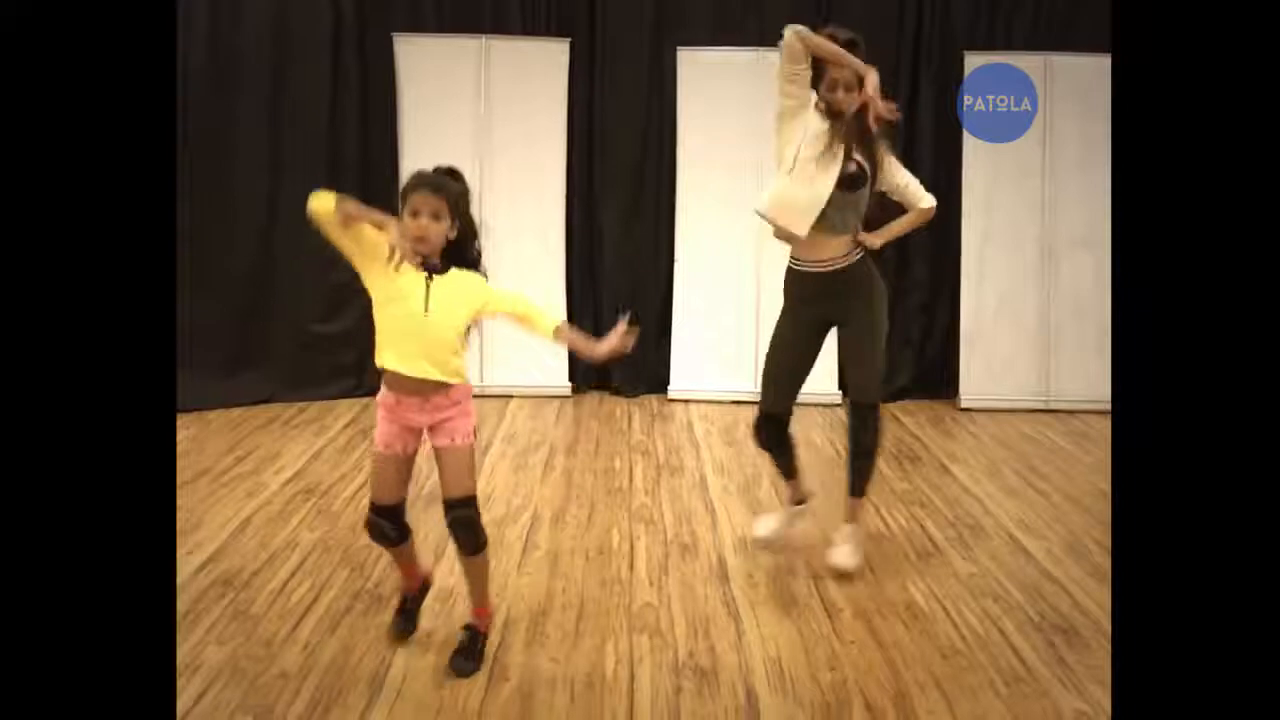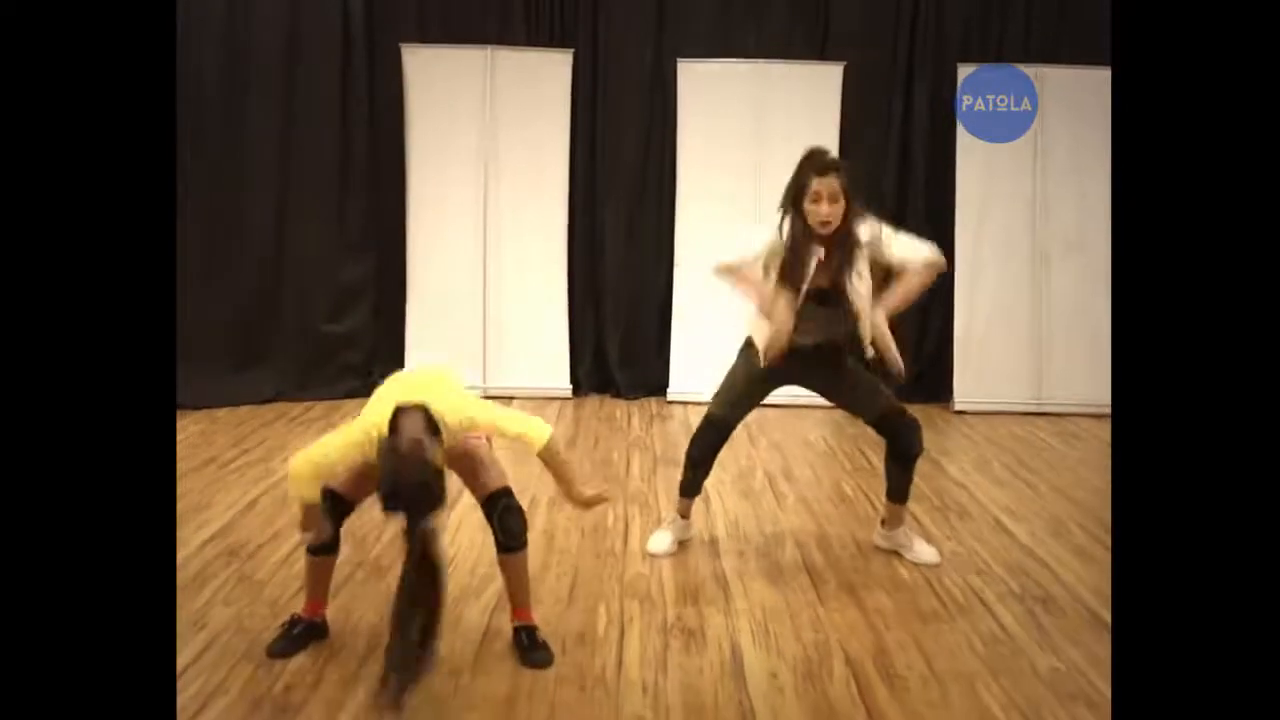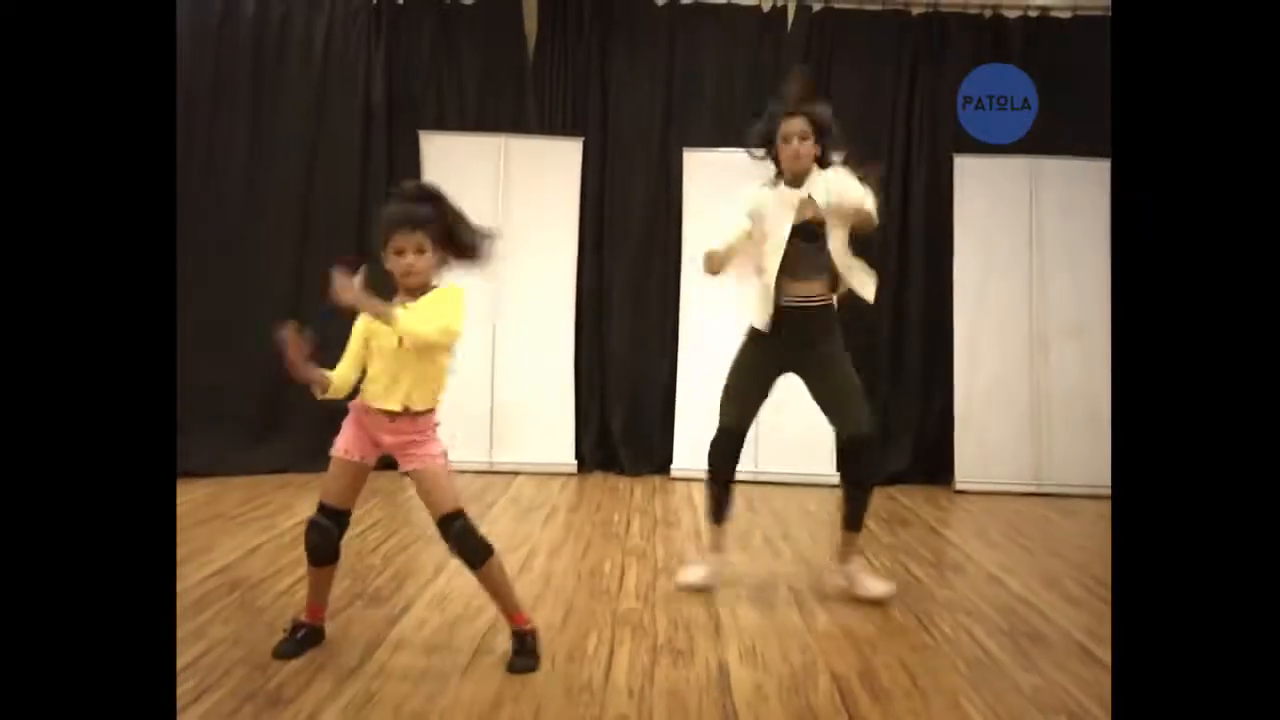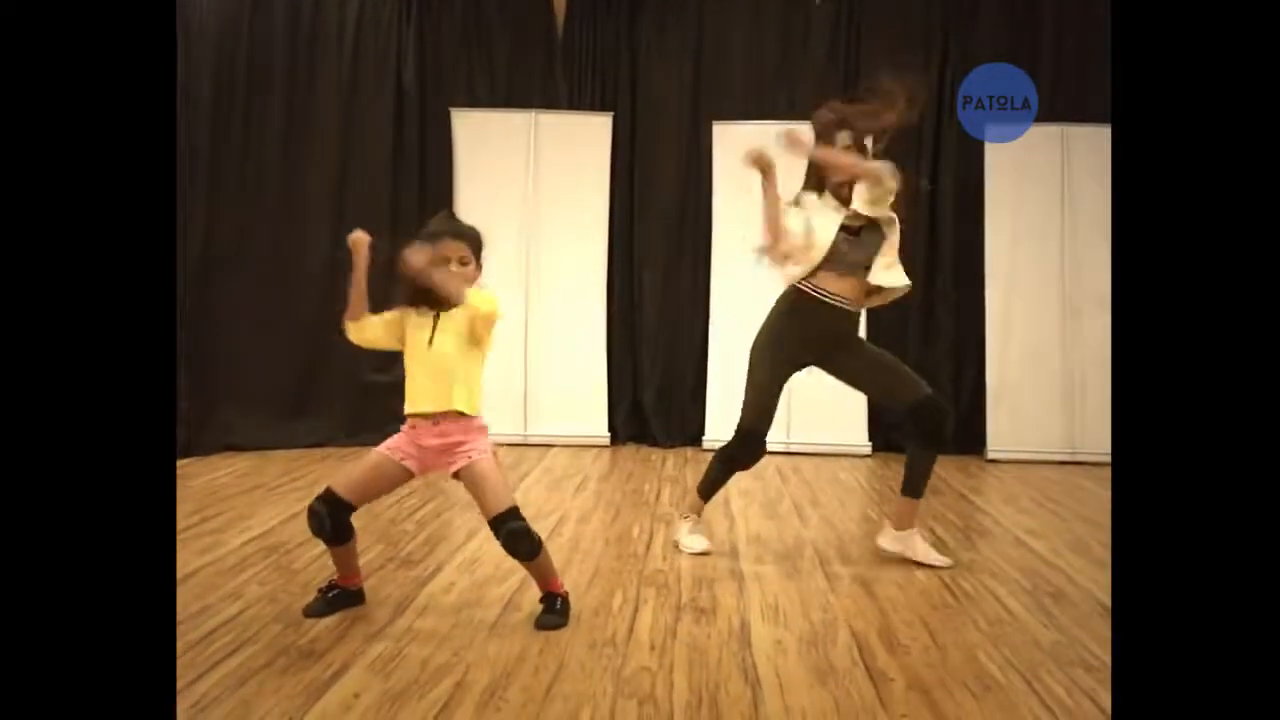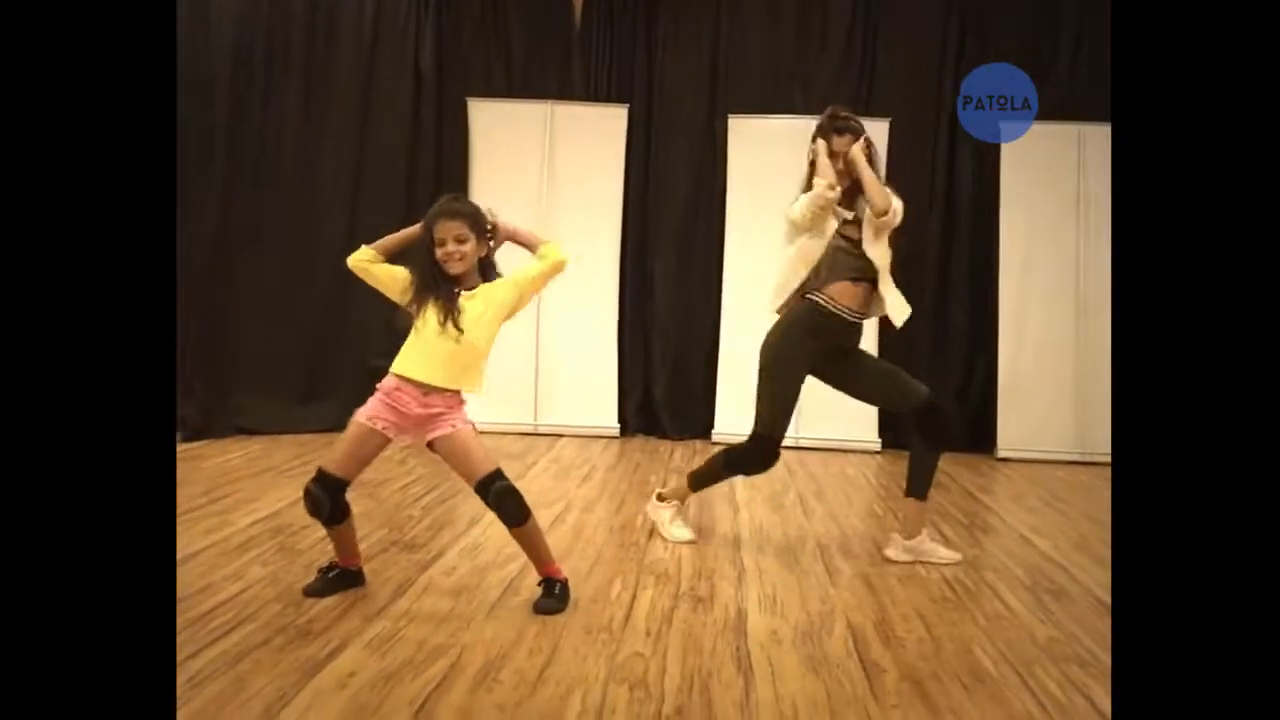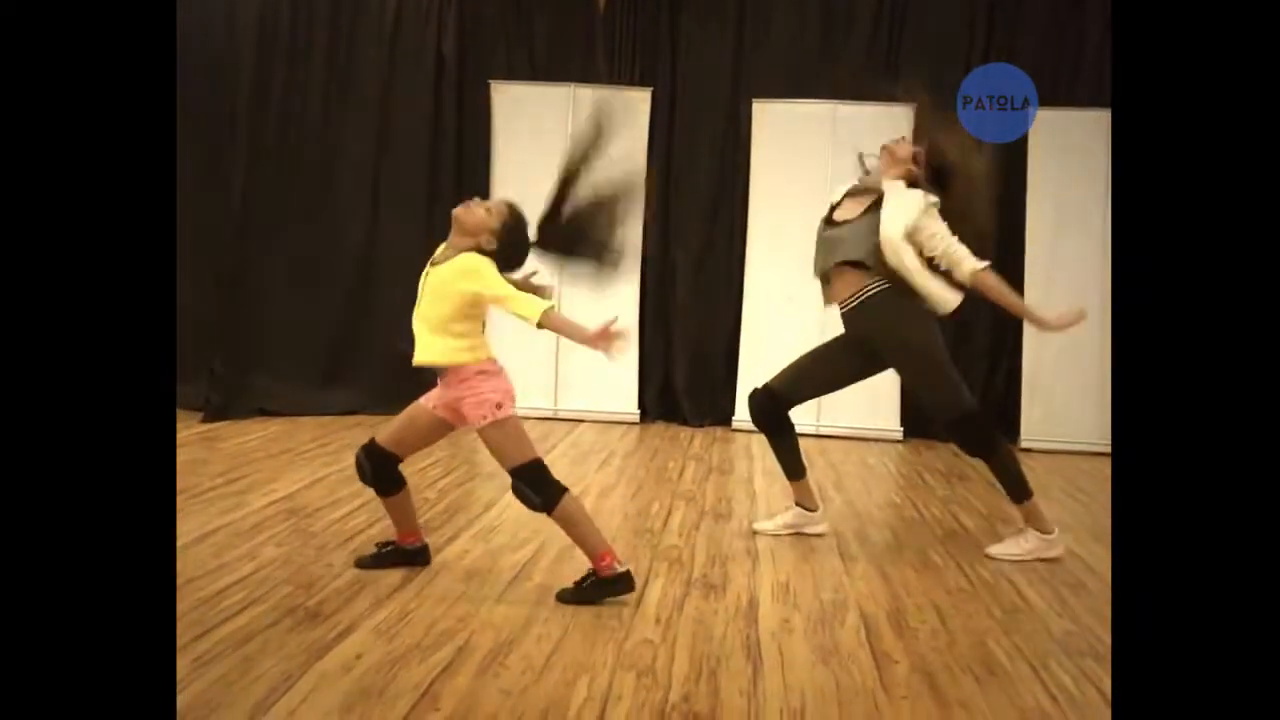
dt=0.7s
person 1, frame 1
left shoulder: (873, 150)
right shoulder: (801, 125)
left elbow: (925, 205)
right elbow: (793, 38)
left wrist: (877, 237)
right wrist: (864, 71)
left hip: (857, 287)
right hip: (804, 290)
left knee: (865, 405)
right knee: (770, 420)
left ankle: (851, 526)
right ankle: (794, 500)
person 1, frame 2
left shoulder: (864, 236)
right shoulder: (783, 241)
left elbow: (929, 260)
right elbow: (728, 268)
left wrist: (881, 311)
right wrist: (768, 306)
left hip: (832, 353)
right hip: (774, 346)
left knee: (904, 429)
right knee: (714, 426)
left ankle: (893, 527)
right ankle: (680, 520)
person 1, frame 3
left shoulder: (836, 183)
right shoulder: (765, 203)
left elbow: (865, 214)
right elbow: (730, 254)
left wrist: (833, 208)
right wrist: (719, 257)
left hip: (820, 334)
right hip: (770, 332)
left knee: (862, 443)
right knee: (728, 439)
left ankle: (850, 558)
right ankle: (711, 551)
person 1, frame 4
left shoulder: (879, 190)
right shoulder: (807, 207)
left elbow: (888, 177)
right elbow: (783, 254)
left wrist: (814, 149)
right wrist: (768, 178)
left hip: (841, 340)
right hip: (789, 328)
left knee: (931, 413)
right knee: (748, 445)
left ankle: (901, 528)
right ankle: (692, 516)
person 1, frame 5
left shoulder: (876, 210)
right shoulder: (810, 208)
left elbow: (886, 213)
right elbow: (827, 192)
left wrist: (861, 162)
right wrist: (821, 157)
left hip: (844, 346)
right hip: (801, 332)
left knee: (930, 411)
right knee: (760, 451)
left ankle: (910, 536)
right ankle: (671, 499)
person 1, frame 6
left shoulder: (909, 203)
right shoulder: (852, 200)
left elbow: (967, 265)
left wrist: (1035, 318)
left hip: (896, 321)
right hip: (861, 332)
left knee: (970, 425)
right knee: (766, 402)
left ankle: (1042, 529)
right ankle: (806, 509)
person 2, frame 1
left shoulder: (467, 284)
right shoulder: (380, 258)
left elbow: (528, 312)
right elbow: (319, 207)
left wrist: (594, 348)
right wrist: (384, 224)
left hip: (449, 403)
right hip: (395, 401)
left knee: (462, 514)
right knee: (383, 517)
left ankle: (478, 624)
right ankle: (414, 584)
person 2, frame 2
left shoulder: (462, 416)
right shoulder: (367, 436)
left elbow: (538, 433)
right elbow: (299, 471)
left wrist: (574, 491)
right wrist: (314, 523)
left hip: (453, 433)
left knee: (505, 510)
right knee: (328, 507)
left ankle: (524, 625)
right ankle: (310, 617)
person 2, frame 3
left shoulder: (448, 300)
right shoulder: (369, 319)
left elbow: (421, 332)
right elbow: (338, 384)
left wrist: (360, 302)
right wrist: (303, 369)
left hip: (417, 428)
right hip: (366, 421)
left knee: (459, 532)
right knee: (324, 528)
left ankle: (522, 631)
right ankle: (311, 623)
person 2, frame 4
left shoulder: (480, 311)
right shoulder: (411, 316)
left elbow: (479, 308)
right elbow: (359, 332)
left wrist: (429, 277)
right wrist: (360, 265)
left hip: (464, 436)
right hip: (415, 435)
left knee: (510, 528)
right knee: (327, 512)
left ankle: (555, 595)
right ankle: (347, 585)
person 2, frame 5
left shoulder: (499, 295)
right shoulder: (421, 289)
left elbow: (555, 258)
right elbow: (360, 261)
left wrist: (508, 232)
right wrist: (416, 231)
left hip: (445, 409)
right hip: (393, 399)
left knee: (498, 491)
right knee: (321, 491)
left ankle: (553, 578)
right ankle: (348, 566)
person 2, frame 6
left shoulder: (475, 268)
right shoulder: (444, 254)
left elbow: (526, 307)
left wrist: (585, 335)
left hip: (479, 385)
right hip: (450, 388)
left knee: (532, 482)
right knee: (373, 459)
left ankle: (610, 570)
right ankle: (410, 544)
